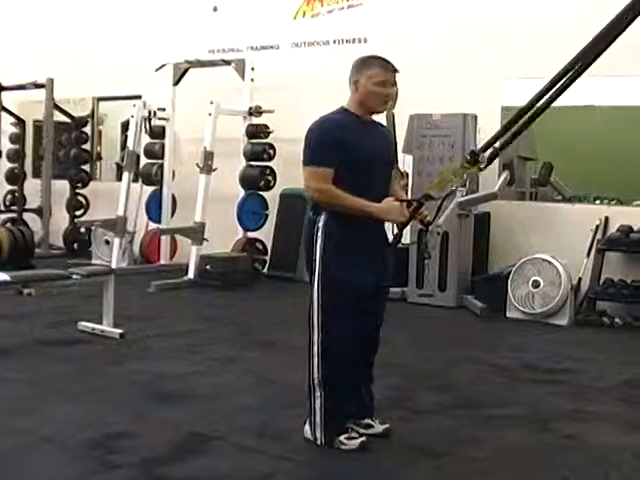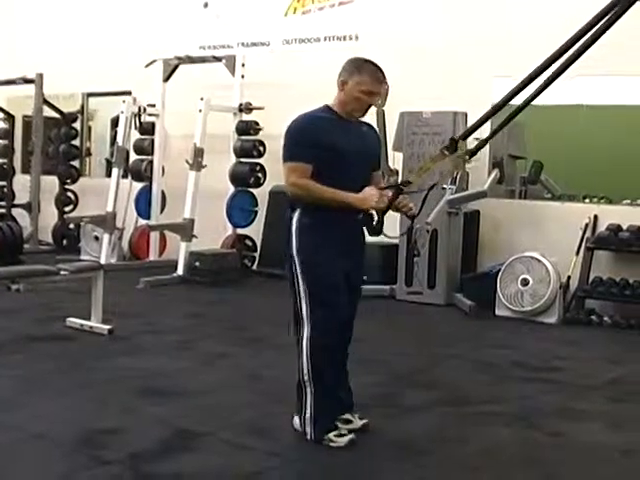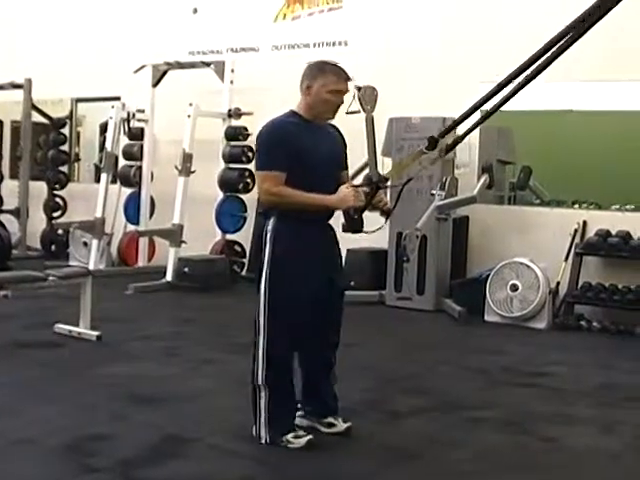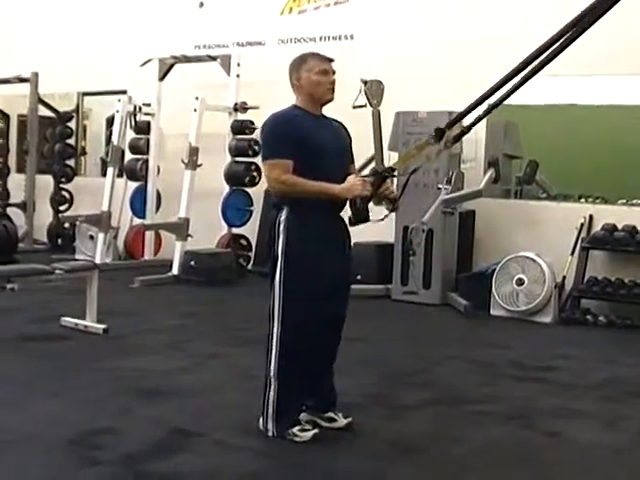
dt=0.5s
person 1, frame 1
left shoulder: (383, 134)
right shoulder: (328, 129)
right elbow: (316, 189)
left wrist: (404, 205)
right wrist: (376, 209)
left hip: (372, 241)
right hip: (335, 240)
left knee: (367, 331)
right knee: (332, 333)
left ankle: (358, 411)
right ankle: (325, 423)
person 1, frame 2
left shoulder: (369, 134)
right shoulder: (308, 126)
left elbow: (373, 182)
right elbow: (295, 183)
left wrist: (392, 200)
right wrist: (354, 199)
left hip: (350, 235)
right hip: (313, 234)
left knee: (341, 325)
right knee: (319, 326)
left ankle: (338, 405)
right ankle: (315, 418)
person 1, frame 3
left shoulder: (333, 136)
right shoulder: (278, 132)
right elbow: (269, 192)
left wrist: (366, 197)
right wrist: (331, 200)
left hip: (323, 238)
right hip: (287, 240)
left knee: (325, 329)
right knee: (280, 334)
left ankle: (318, 409)
right ankle: (274, 422)
person 1, frame 4
left shoulder: (337, 129)
right shoulder: (282, 124)
left elbow: (348, 177)
right elbow: (278, 181)
left wrist: (373, 188)
right wrist: (339, 189)
left hip: (334, 230)
right hip: (299, 230)
left knee: (328, 322)
right knee: (292, 325)
left ankle: (318, 403)
right ankle: (279, 416)
